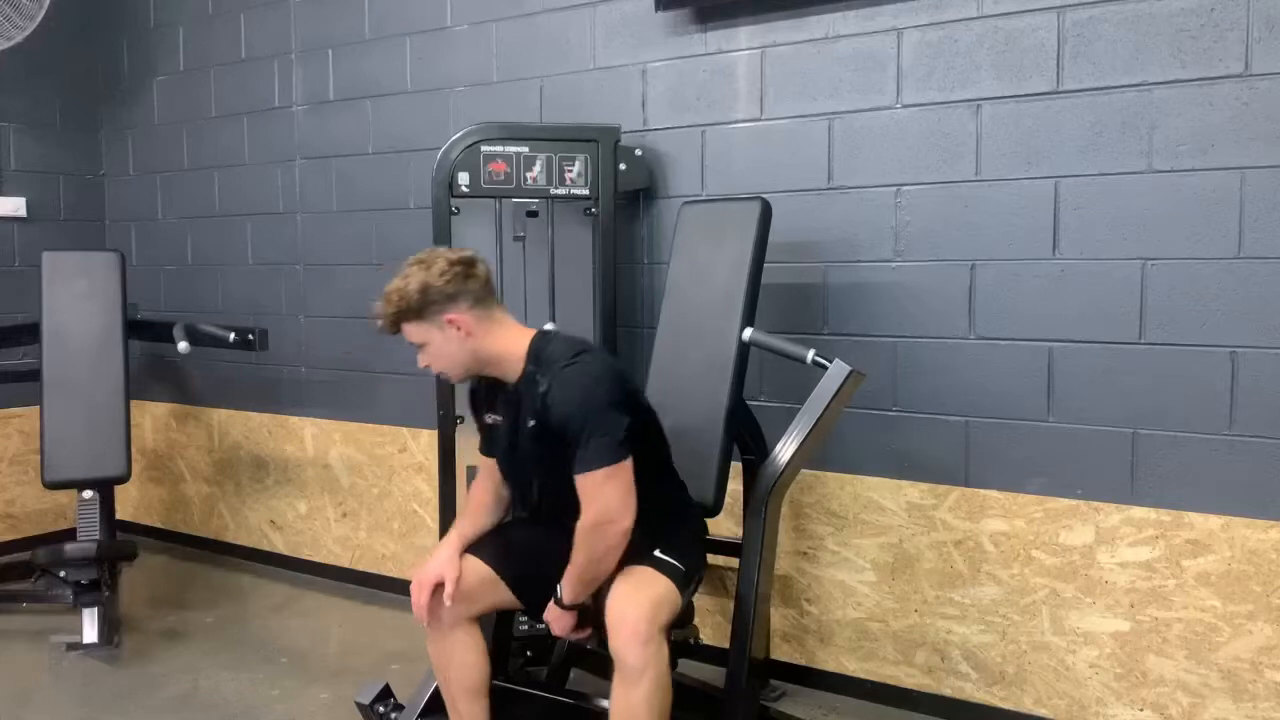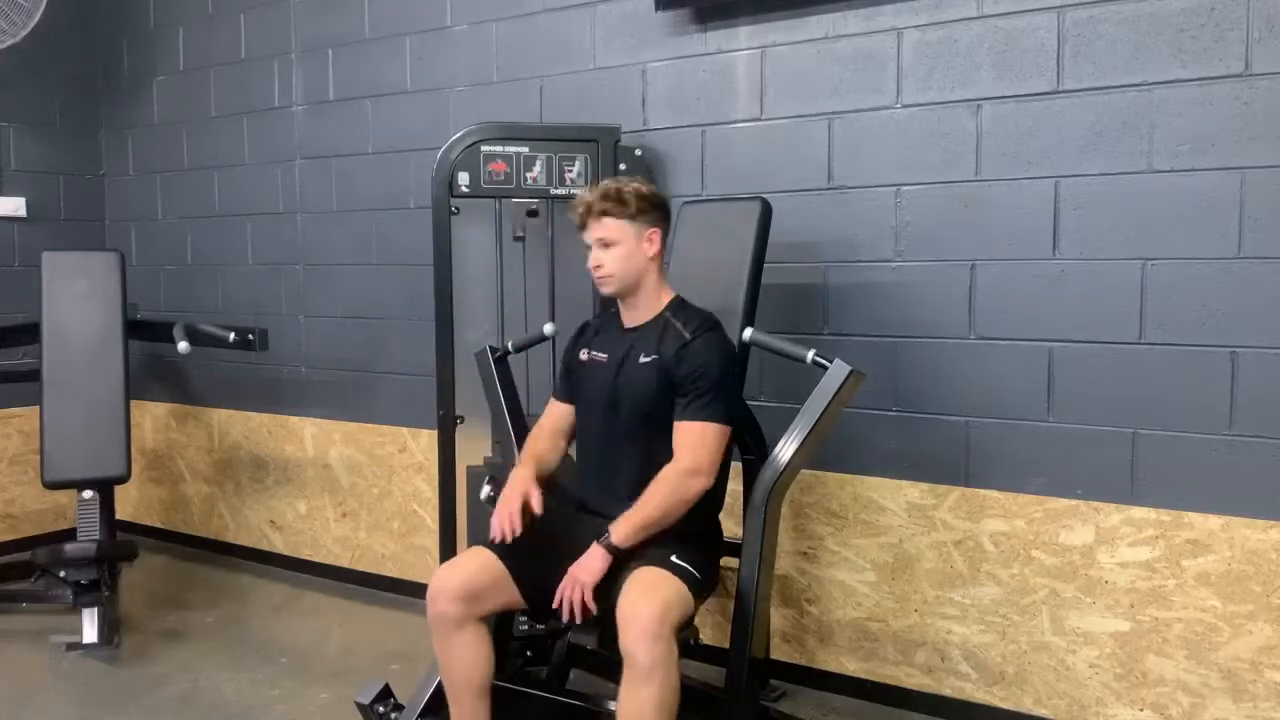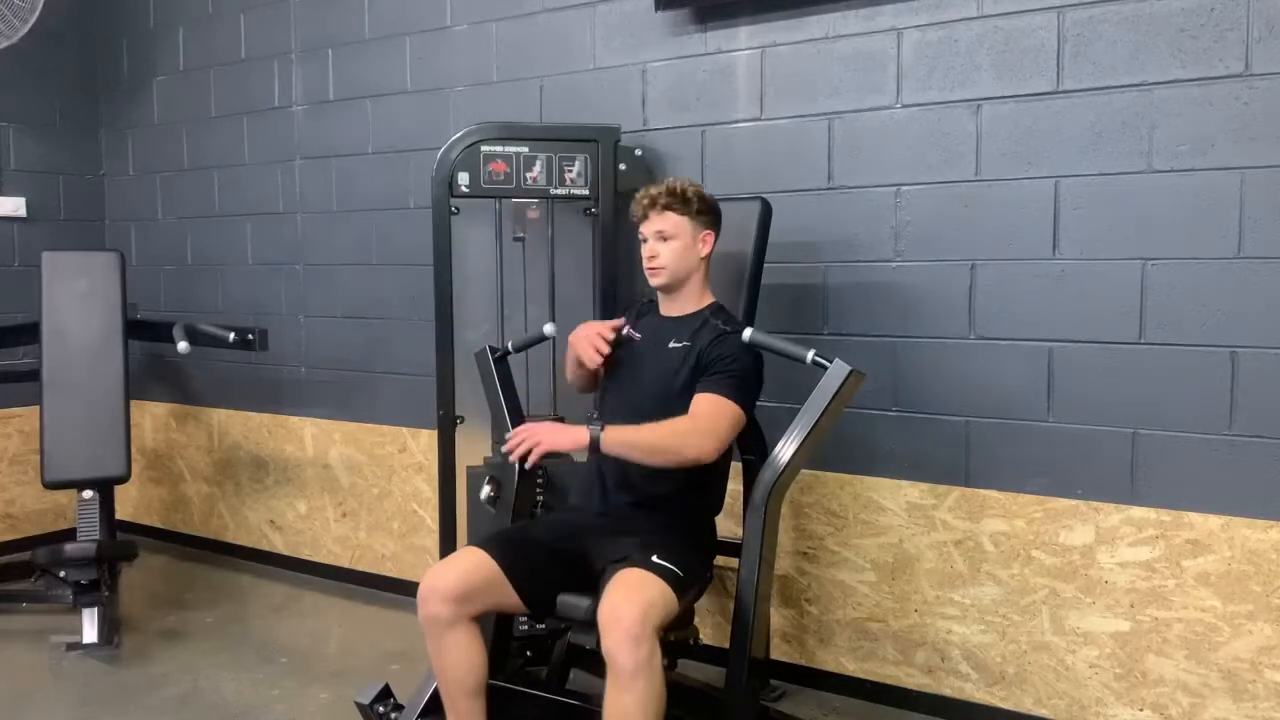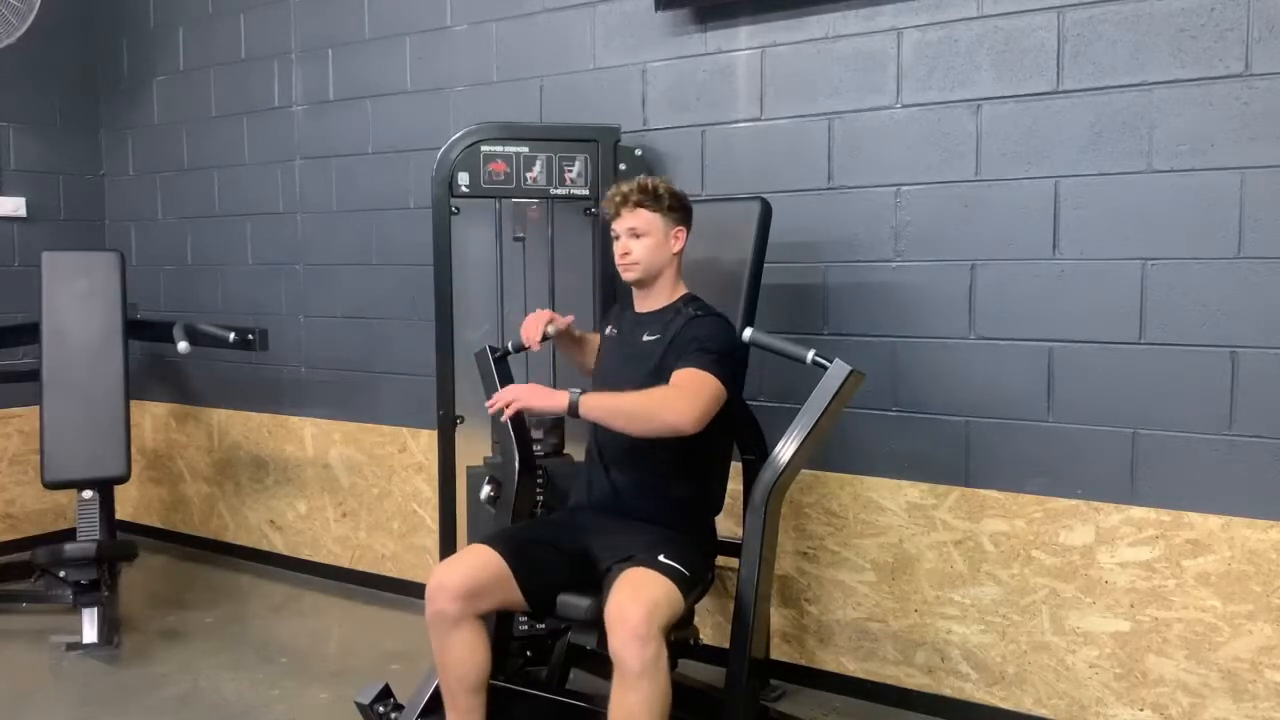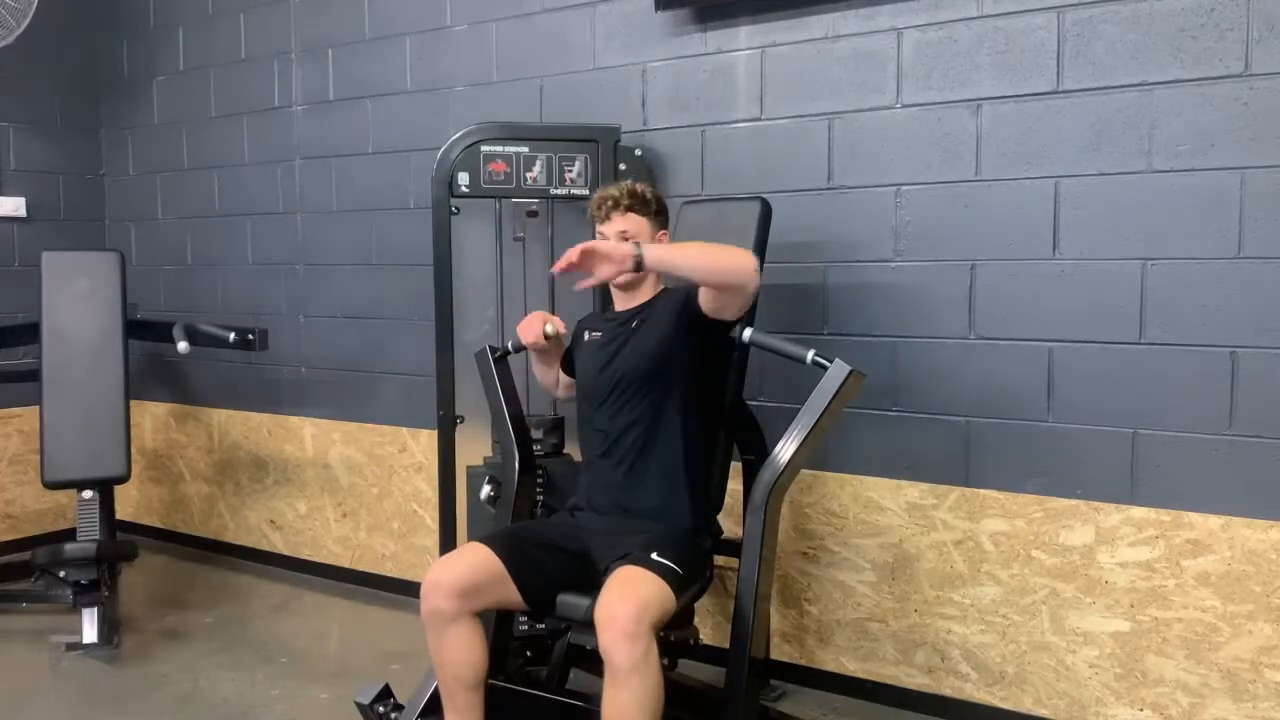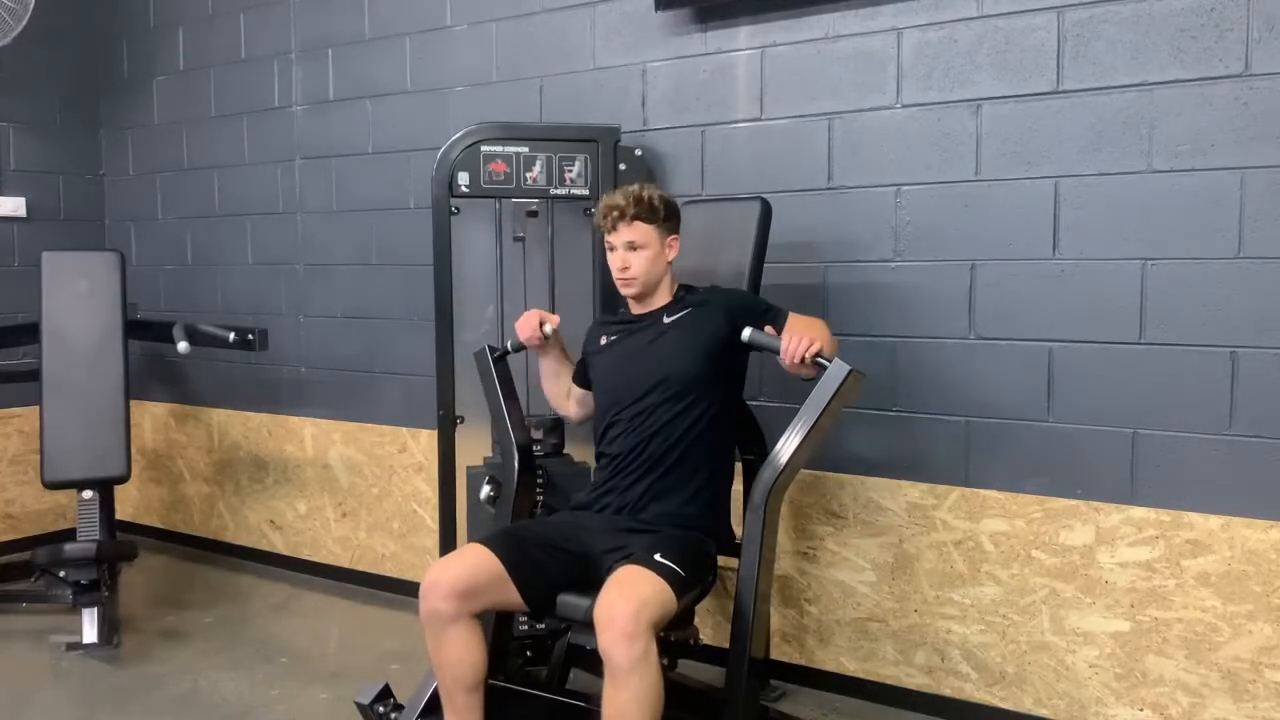
dt=0.4s
person 1, frame 1
left shoulder: (579, 381)
right shoulder: (489, 386)
left elbow: (611, 520)
right elbow: (494, 483)
left wrist: (570, 601)
right wrist: (451, 546)
left hip: (656, 534)
left knee: (630, 627)
right knee: (442, 599)
person 1, frame 2
left shoulder: (699, 342)
right shoulder: (589, 336)
left elbow: (693, 472)
right elbow: (555, 425)
left wrist: (605, 549)
right wrist: (523, 474)
left hip: (670, 534)
right hip: (580, 520)
left knee: (643, 621)
right knee: (449, 591)
person 1, frame 3
left shoulder: (728, 343)
right shoulder: (632, 320)
left elbow: (702, 441)
right elbow: (583, 380)
left wrist: (584, 438)
right wrist: (578, 341)
left hip: (666, 530)
right hip: (583, 518)
left knee: (624, 622)
right knee: (440, 592)
person 1, frame 4
left shoulder: (705, 329)
right shoulder: (621, 318)
left elbow: (683, 411)
left wrist: (564, 400)
right wrist: (563, 333)
left hip: (666, 530)
right hip: (586, 519)
left knee: (632, 622)
right knee: (447, 589)
person 1, frame 5
left shoulder: (685, 313)
right shoulder: (591, 328)
left elbow: (744, 270)
right elbow: (563, 385)
left wrist: (632, 260)
right wrist: (542, 346)
left hip: (666, 530)
right hip: (584, 520)
left knee: (621, 619)
right knee: (443, 587)
person 1, frame 6
left shoulder: (717, 312)
right shoulder: (603, 333)
left elbow: (810, 339)
left wrist: (808, 341)
right wrist: (546, 347)
left hip: (672, 533)
right hip: (589, 521)
left knee: (621, 619)
right knee: (442, 589)
